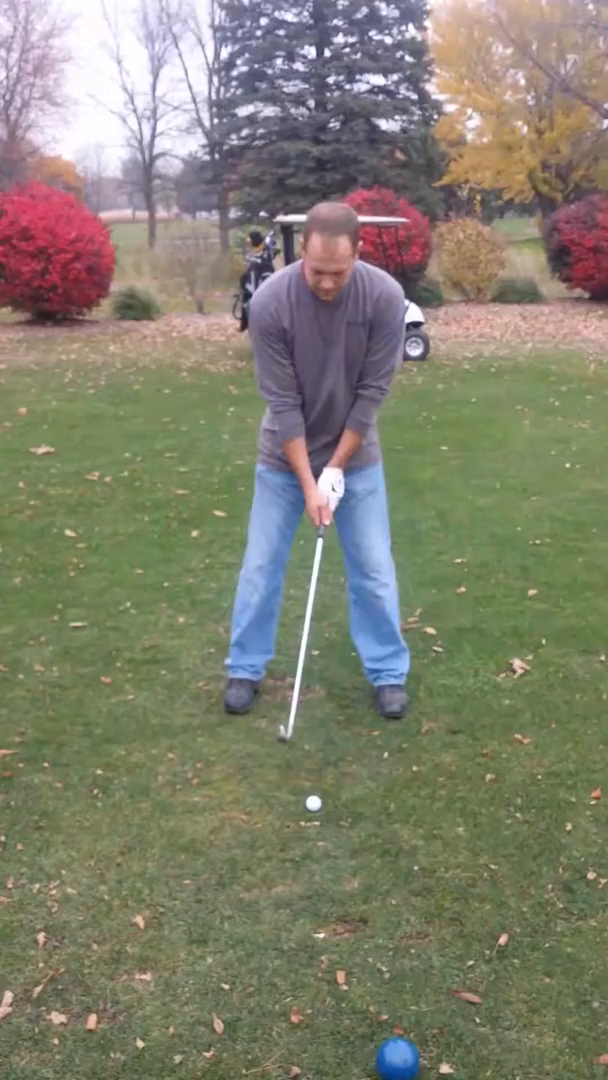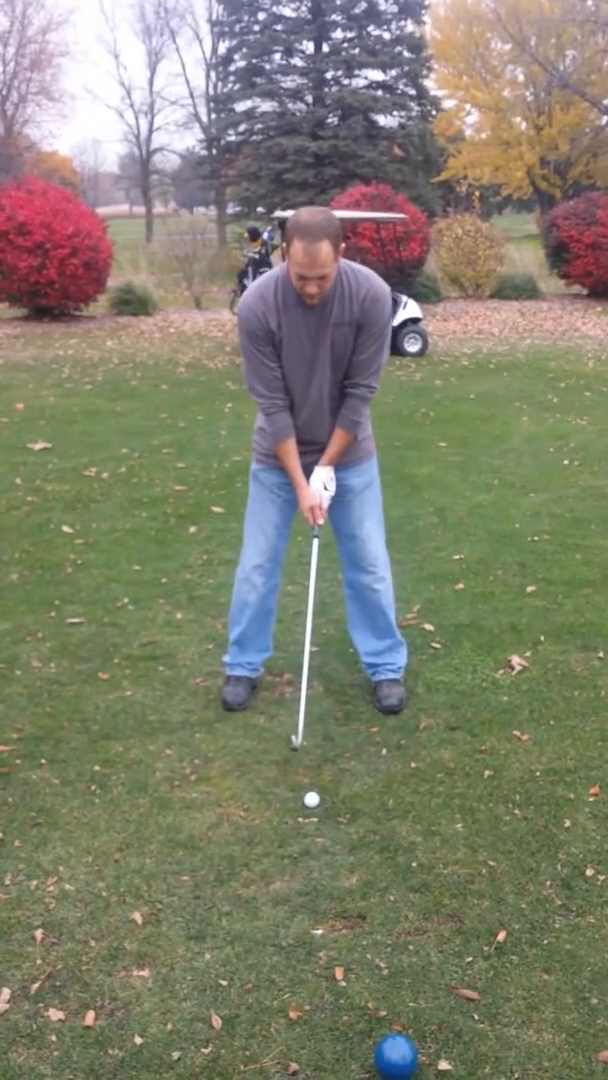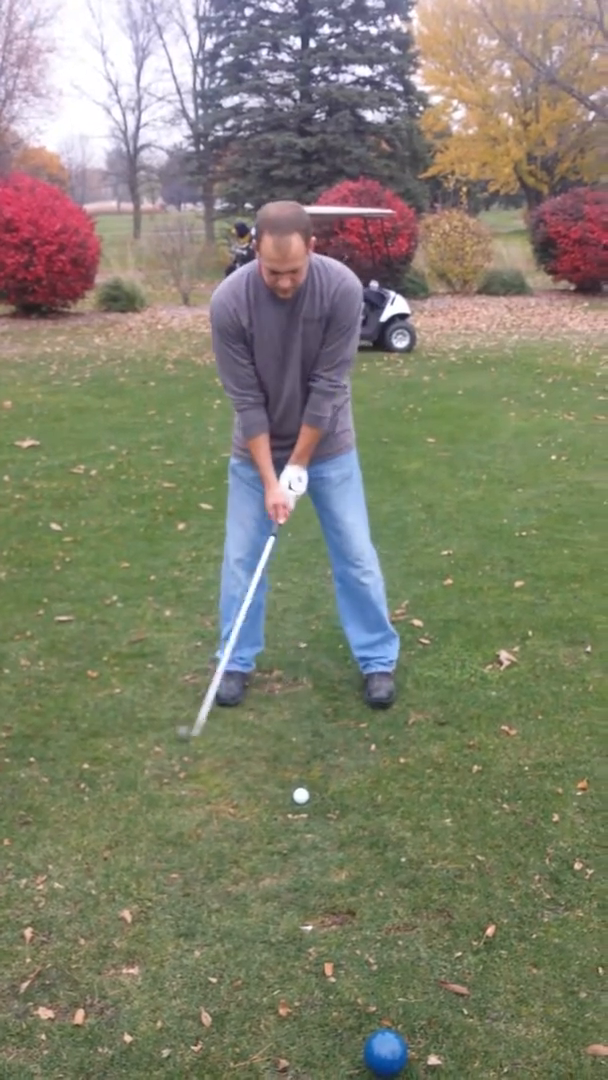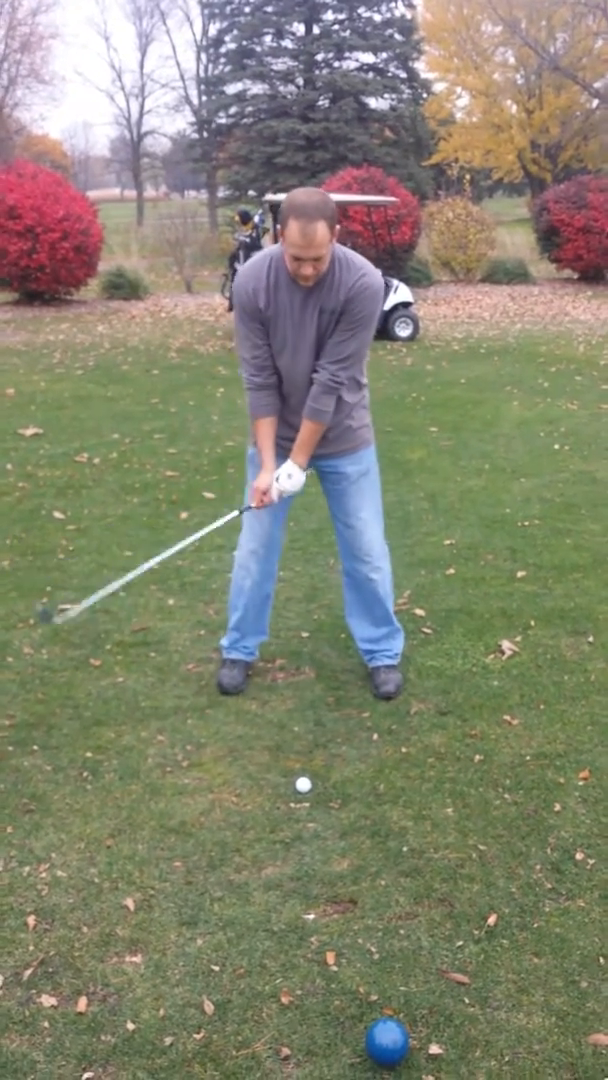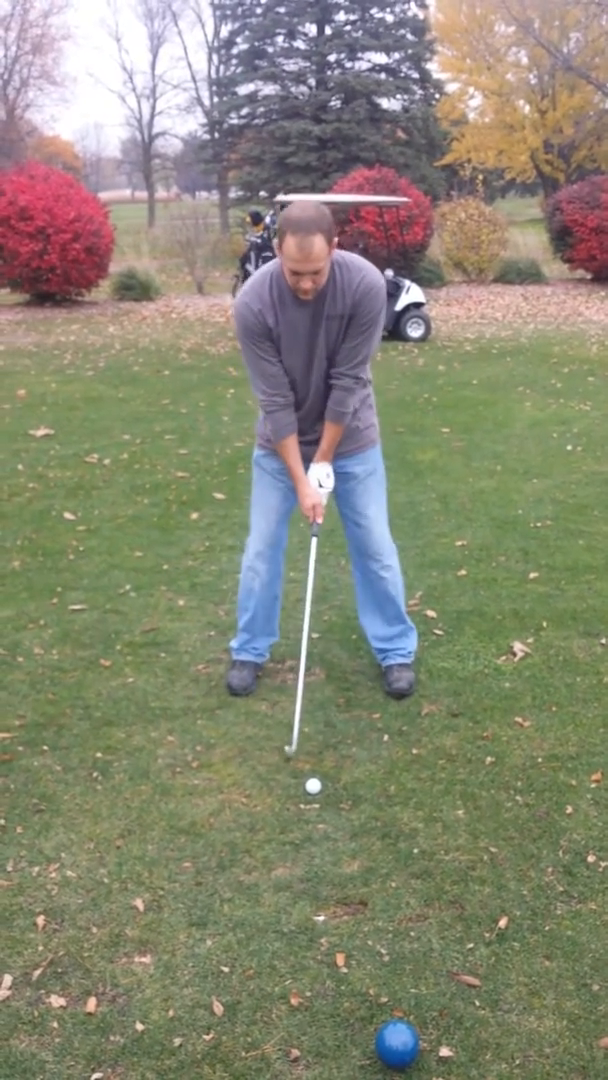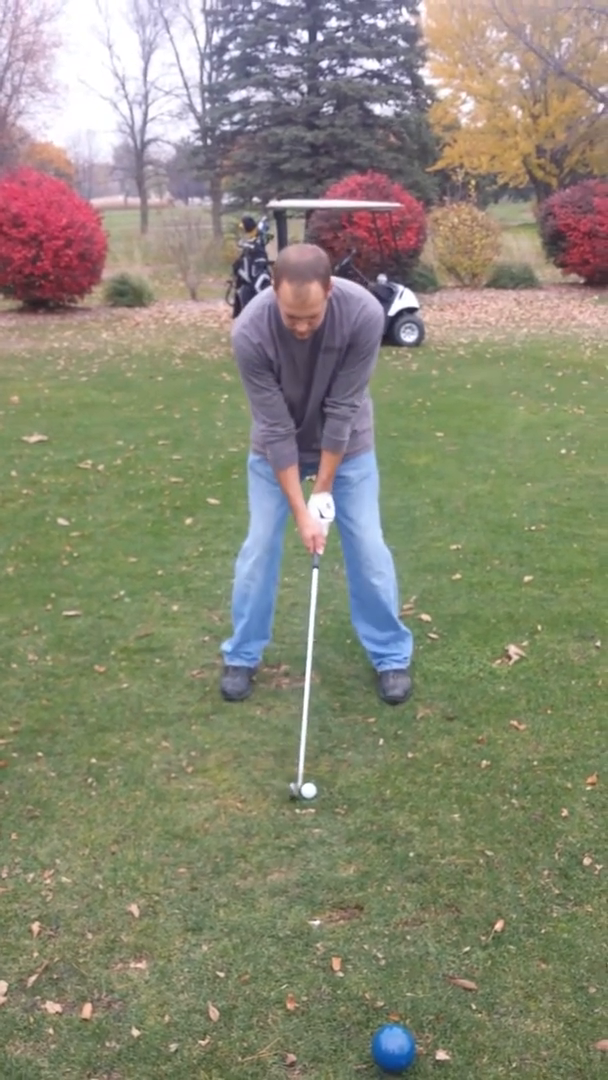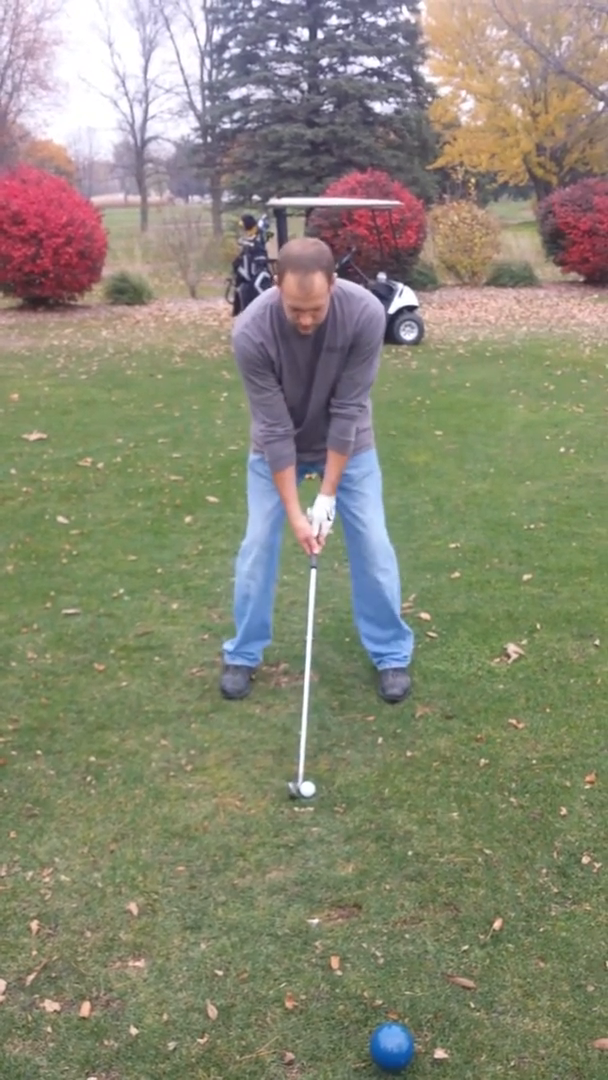
dt=0.5s
person 1, frame 1
left shoulder: (385, 296)
right shoulder: (269, 301)
left elbow: (373, 392)
right elbow: (281, 401)
left wrist: (336, 468)
right wrist: (308, 483)
left hip: (355, 454)
right hip: (284, 454)
left knee: (373, 568)
right knee: (262, 563)
left ankle: (388, 672)
right ankle: (245, 667)
person 1, frame 2
left shoulder: (371, 294)
right shoulder: (256, 305)
left elbow: (360, 390)
right elbow: (271, 402)
left wrist: (327, 466)
right wrist: (299, 482)
left hip: (348, 449)
right hip: (278, 452)
left knee: (369, 561)
right knee: (258, 561)
left ankle: (385, 666)
right ankle: (242, 665)
person 1, frame 3
left shoulder: (343, 289)
right shoulder: (228, 302)
left elbow: (328, 387)
right elbow: (245, 400)
left wrist: (298, 467)
right wrist: (269, 480)
left hip: (327, 444)
right hip: (256, 447)
left knee: (354, 552)
right knee: (243, 554)
left ankle: (377, 659)
right ankle: (237, 661)
person 1, frame 4
left shoulder: (363, 283)
right shoulder: (251, 281)
left elbow: (333, 380)
right elbow: (259, 379)
left wrist: (298, 462)
right wrist: (266, 463)
left hip: (343, 436)
right hip: (276, 432)
left knee: (365, 547)
right knee: (256, 545)
left ankle: (382, 652)
right ankle: (239, 649)
person 1, frame 5
left shoulder: (366, 285)
right shoulder: (252, 302)
left elbow: (348, 382)
right elbow: (274, 399)
left wrist: (324, 461)
right wrist: (300, 480)
left hip: (350, 436)
right hip: (280, 439)
left knee: (374, 543)
right knee: (264, 543)
left ankle: (395, 650)
right ankle: (249, 650)
person 1, frame 6
left shoulder: (364, 313)
right shoulder: (249, 331)
left elbow: (342, 408)
right elbow: (276, 427)
left wrist: (324, 490)
right wrist: (300, 511)
left hip: (345, 443)
right hip: (276, 448)
left knee: (367, 546)
right knee: (261, 544)
left ankle: (391, 655)
right ankle: (241, 655)
person 1, frame 7
left shoulder: (366, 313)
right shoulder: (250, 331)
left elbow: (349, 409)
right elbow: (273, 428)
left wrist: (328, 493)
right wrist: (293, 513)
left hip: (347, 443)
right hip: (276, 446)
left knee: (372, 544)
right knee: (258, 545)
left ankle: (391, 654)
right ankle: (242, 654)
